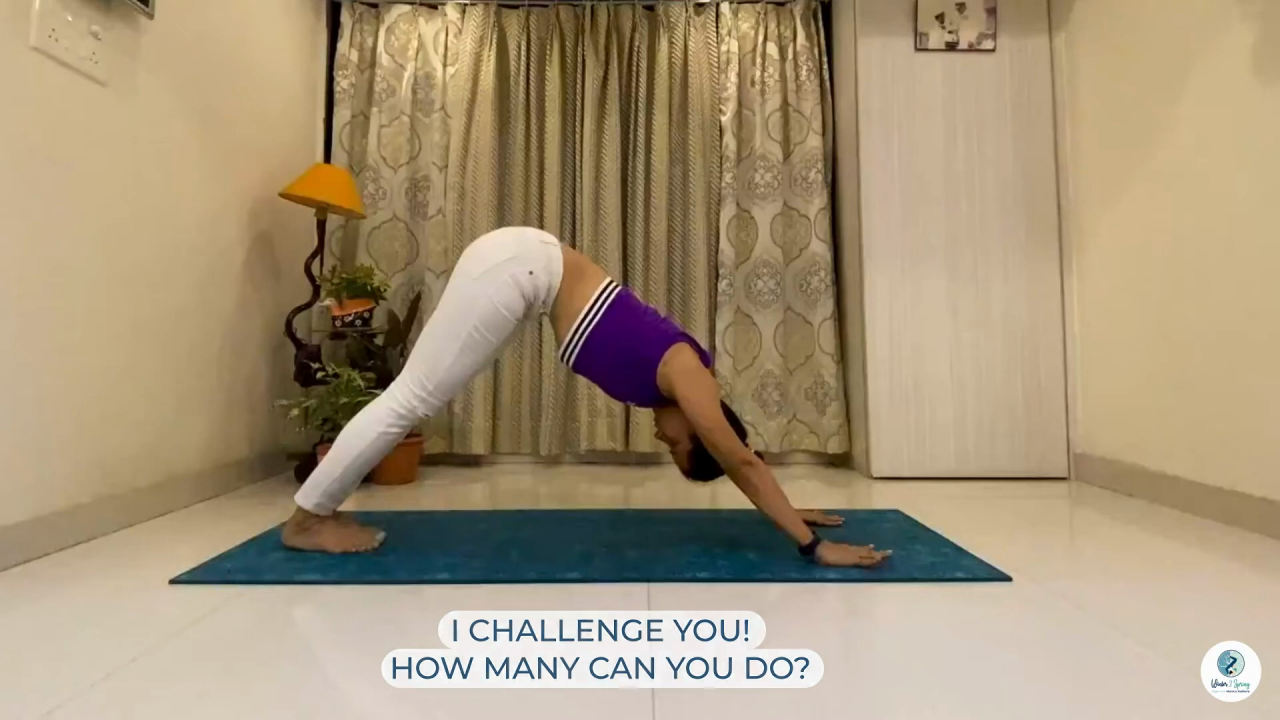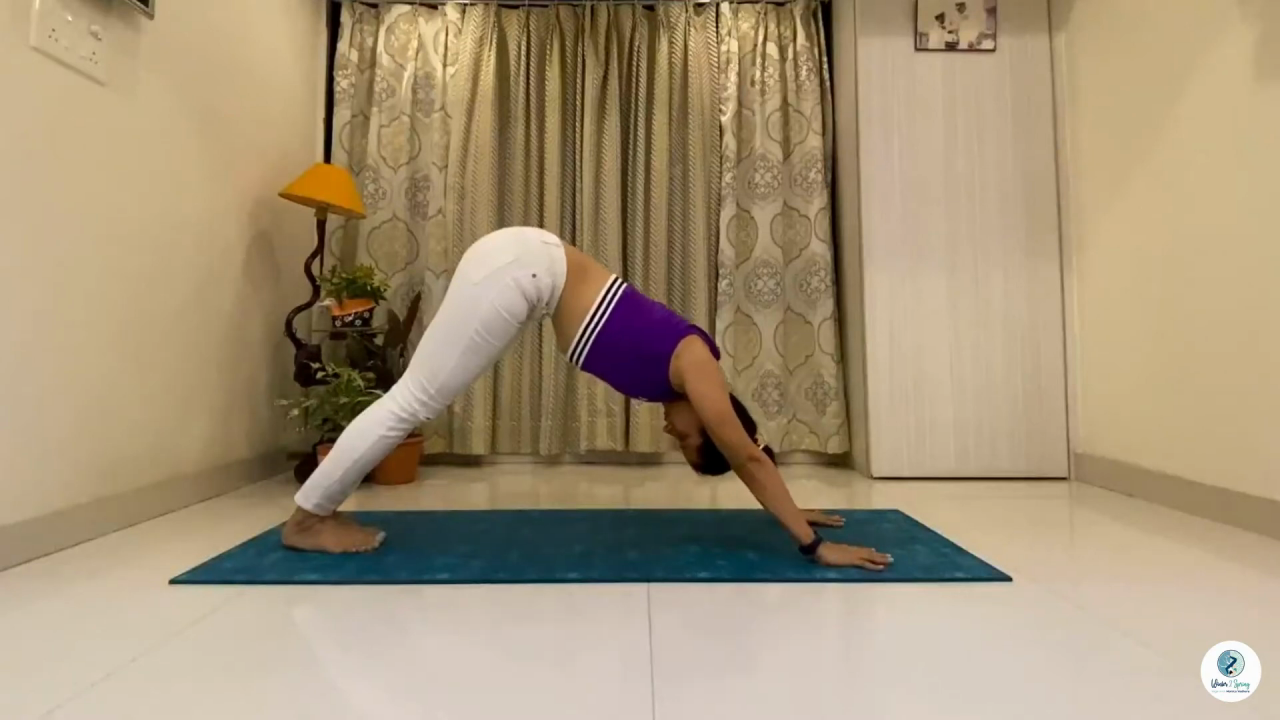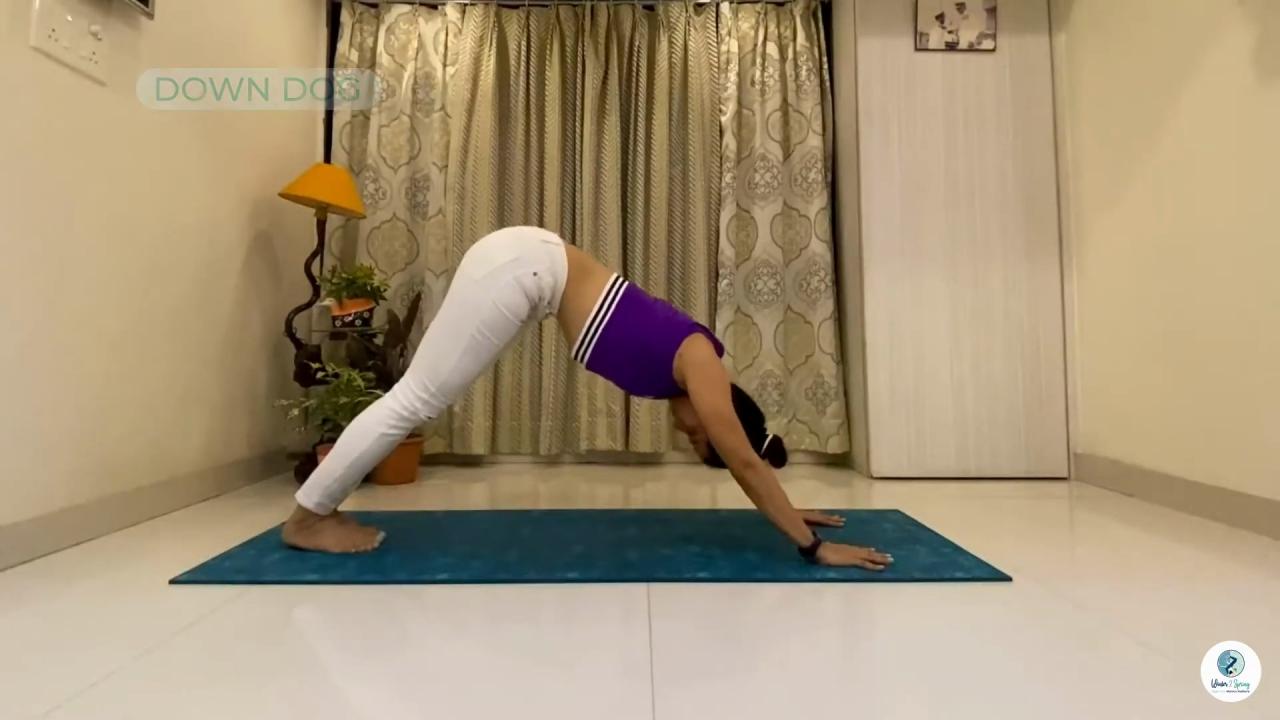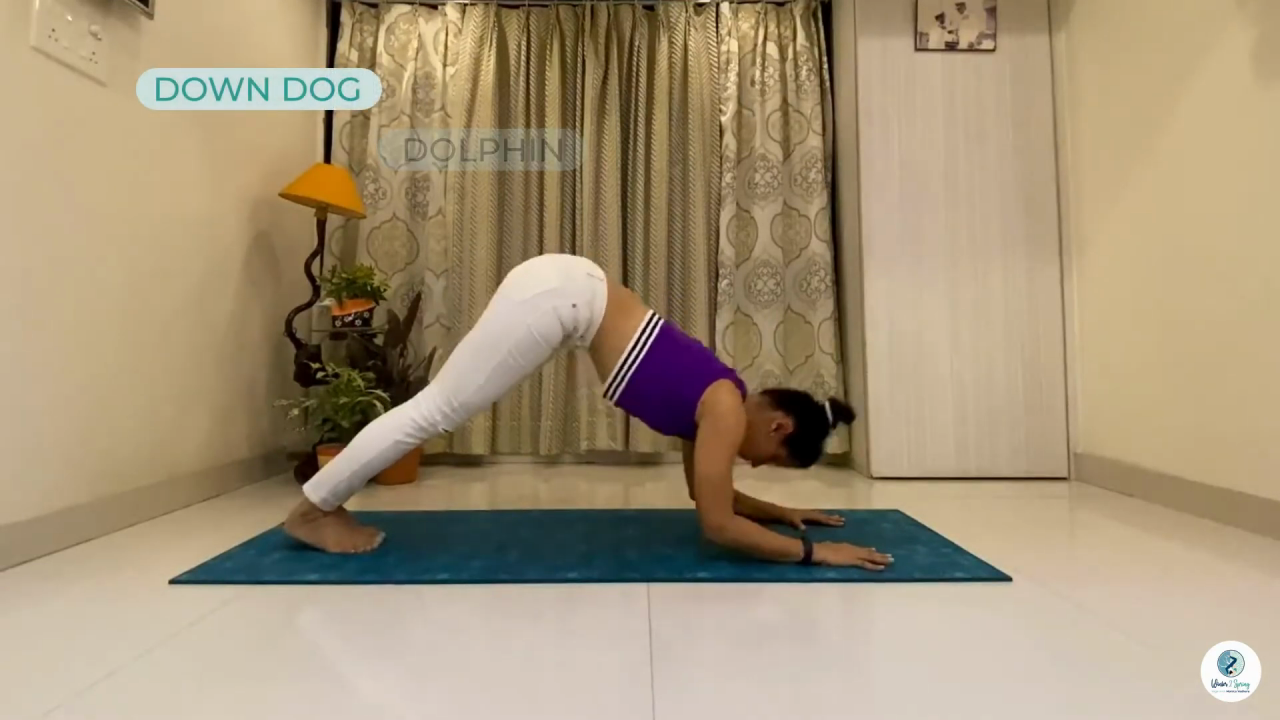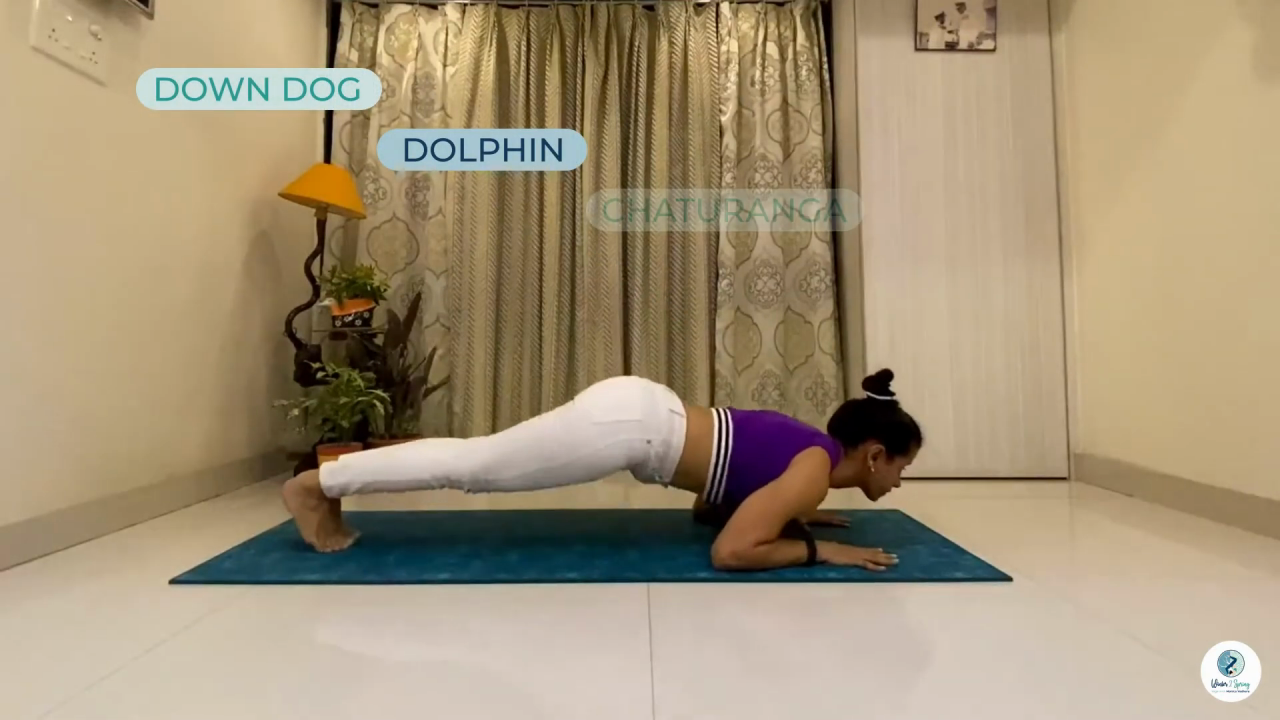
dt=1s
person 1, frame 1
left shoulder: (681, 371)
right shoulder: (683, 374)
left elbow: (740, 460)
right elbow: (742, 460)
left wrist: (788, 513)
right wrist: (813, 544)
left hip: (525, 263)
right hip: (520, 266)
left knee: (414, 398)
right knee: (414, 399)
left ankle: (323, 507)
right ankle: (306, 518)
person 1, frame 2
left shoulder: (687, 367)
right shoulder: (695, 368)
left elbow: (746, 458)
right elbow: (748, 457)
left wrist: (789, 512)
right wrist: (813, 545)
left hip: (527, 264)
right hip: (521, 267)
left knee: (414, 400)
right knee: (415, 401)
left ankle: (323, 506)
right ankle: (307, 518)
person 1, frame 3
left shoulder: (692, 365)
right shoulder: (701, 367)
left elbow: (745, 462)
right elbow: (745, 462)
left wrist: (787, 513)
right wrist: (813, 546)
left hip: (528, 262)
right hip: (521, 265)
left knee: (418, 399)
right knee: (417, 399)
left ankle: (323, 507)
right ankle: (308, 517)
person 1, frame 4
left shoulder: (716, 401)
right shoulder: (728, 407)
left elbow: (707, 490)
right elbow: (718, 526)
left wrist: (778, 511)
right wrist: (810, 550)
left hip: (569, 288)
right hip: (559, 293)
left knee: (442, 407)
right knee: (441, 407)
left ankle: (327, 504)
right ankle: (313, 508)
person 1, frame 5
left shoulder: (803, 446)
right shoulder: (817, 469)
left elbow: (710, 507)
right elbow: (732, 553)
left wrist: (791, 517)
right wrist: (819, 551)
left hip: (635, 405)
right hip: (630, 422)
left knee: (474, 460)
right knee: (472, 466)
left ankle: (330, 484)
right ankle: (317, 484)
